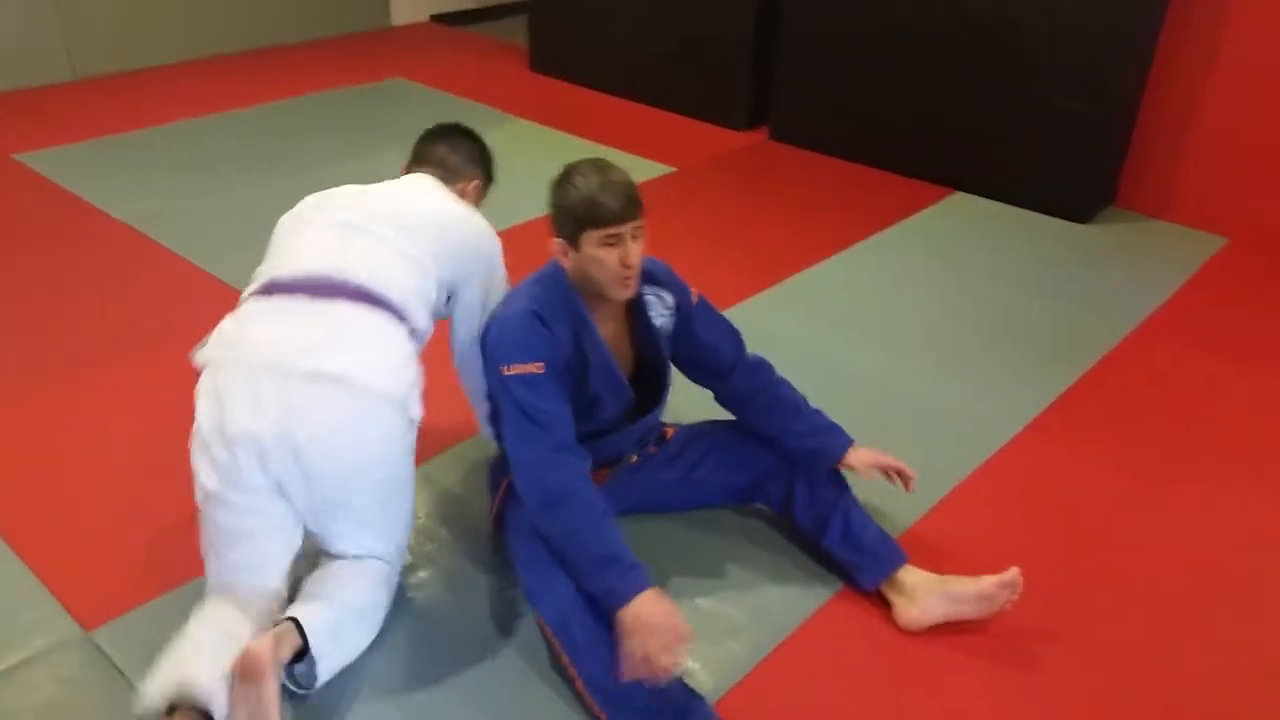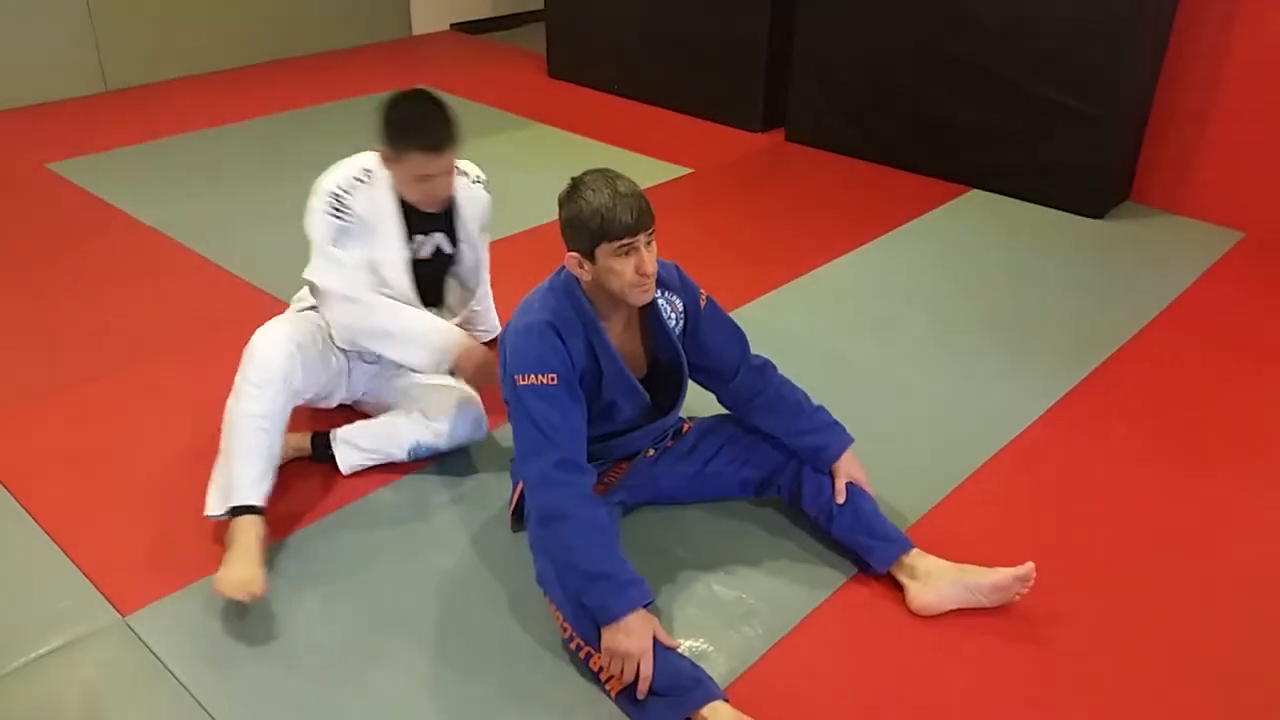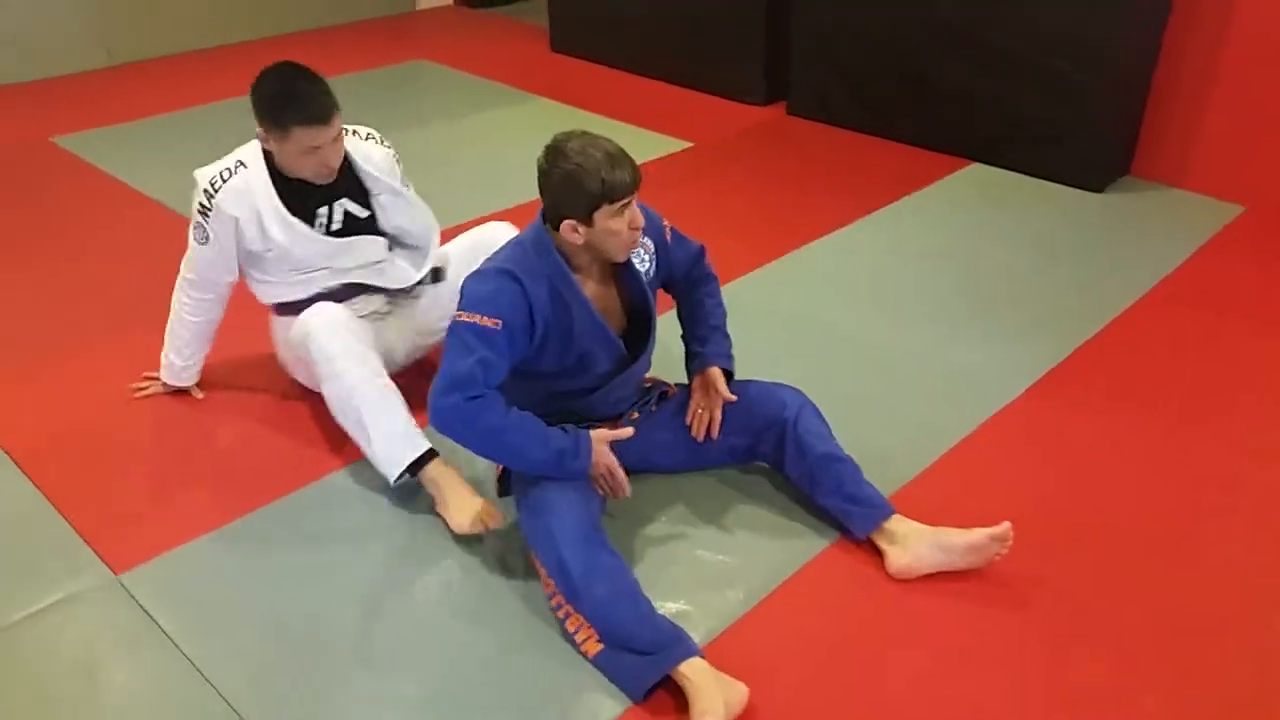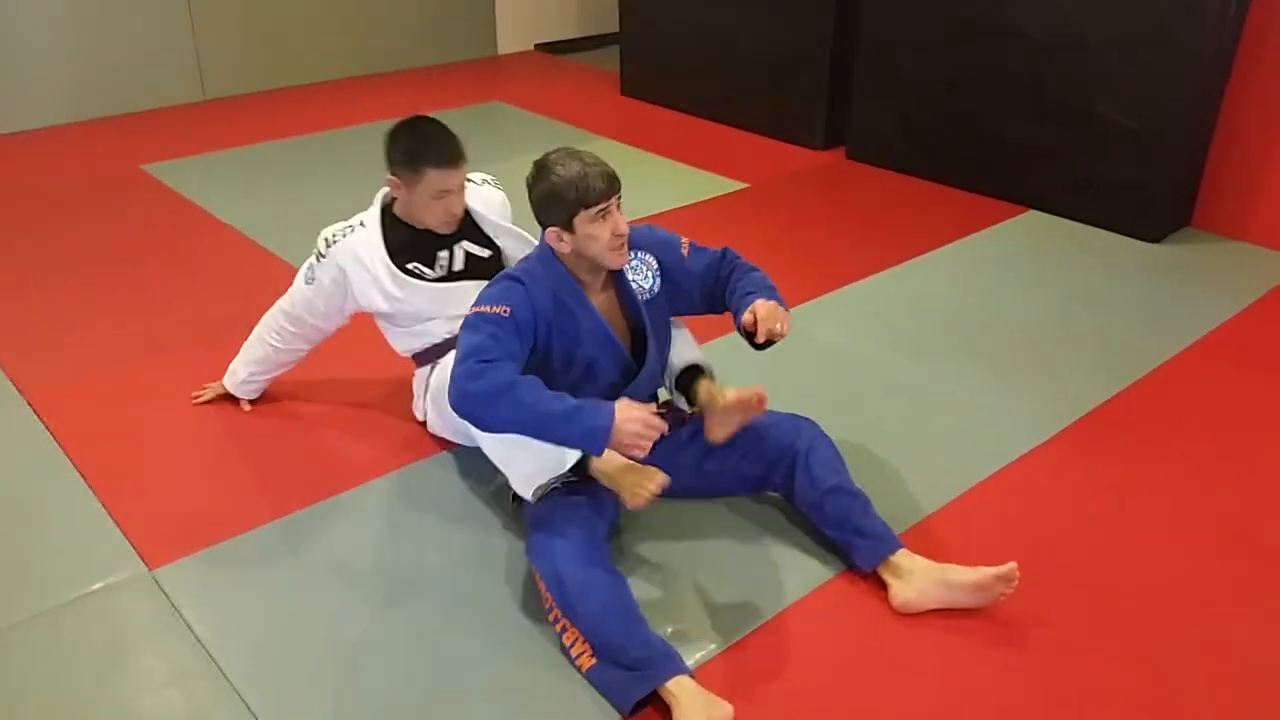
dt=1s
person 1, frame 1
left shoulder: (654, 284)
right shoulder: (525, 328)
left elbow: (738, 373)
right elbow: (551, 476)
left wrist: (836, 447)
right wrist: (628, 590)
left hip: (636, 454)
right hip: (552, 486)
left knee: (782, 454)
right knee: (572, 591)
left ankle: (904, 585)
person 1, frame 2
left shoulder: (667, 287)
right shoulder: (538, 338)
left elbow: (744, 376)
right elbow: (560, 485)
left wrist: (832, 444)
right wrist: (619, 604)
left hip: (656, 447)
right hip: (575, 480)
left knee: (793, 450)
right knee: (581, 580)
left ankle: (916, 569)
person 1, frame 3
left shoulder: (638, 233)
right shoulder: (506, 288)
left elbow: (695, 277)
right elbow: (456, 404)
left wrist: (710, 361)
right wrist: (573, 451)
left hip: (635, 412)
right hip: (558, 446)
left knee: (779, 409)
right knee: (563, 536)
left ankle: (896, 535)
person 1, frame 4
left shoulder: (646, 249)
right shoulder: (519, 297)
left elbow: (726, 269)
right elbow: (474, 387)
left wrist: (760, 302)
right wrist: (597, 424)
left hip: (649, 433)
left knee: (792, 438)
right knee: (561, 551)
left ankle: (901, 569)
person 2, frame 1
left shoulder: (320, 203)
right shoulder: (469, 232)
right elbow: (484, 358)
left hip: (239, 374)
right hip: (354, 393)
left knee: (240, 591)
right knee: (368, 559)
right ankle: (278, 650)
person 2, frame 2
left shoulder: (471, 190)
right shoulder: (345, 193)
left elbow: (470, 271)
right elbow: (352, 307)
left wrist: (486, 331)
right wrist: (444, 344)
left hip: (400, 360)
right hip: (334, 338)
left knee: (465, 419)
right knee: (276, 344)
left ankle: (308, 446)
right ankle: (245, 530)
person 2, frame 3
left shoulder: (369, 152)
right shoulder: (231, 193)
left elbow: (418, 231)
right elbow: (203, 285)
left wrist: (439, 282)
right wrist: (180, 369)
left hip: (406, 301)
right hip: (322, 333)
left knee: (496, 240)
right knee: (328, 327)
right ankle: (435, 476)
person 2, frame 4
left shoulder: (484, 199)
right shoulder: (351, 251)
right elbow: (295, 319)
right wrist: (242, 381)
right hip: (456, 376)
right ankle: (604, 468)
